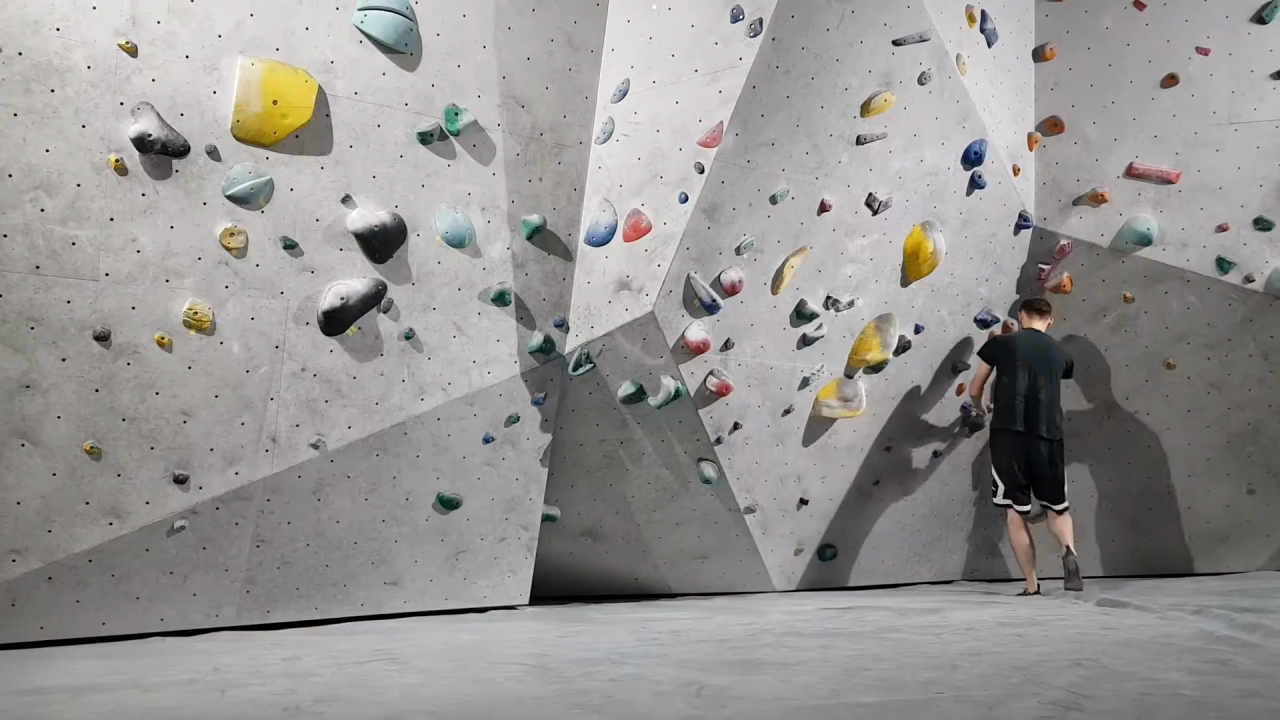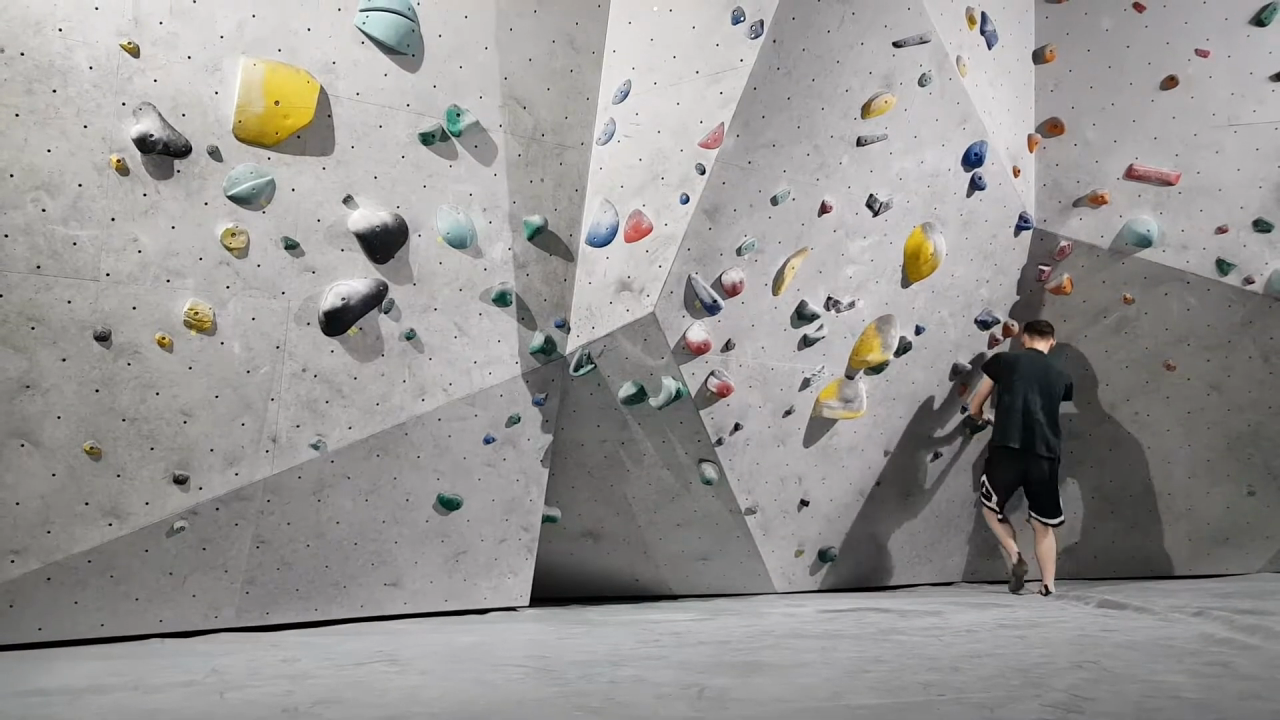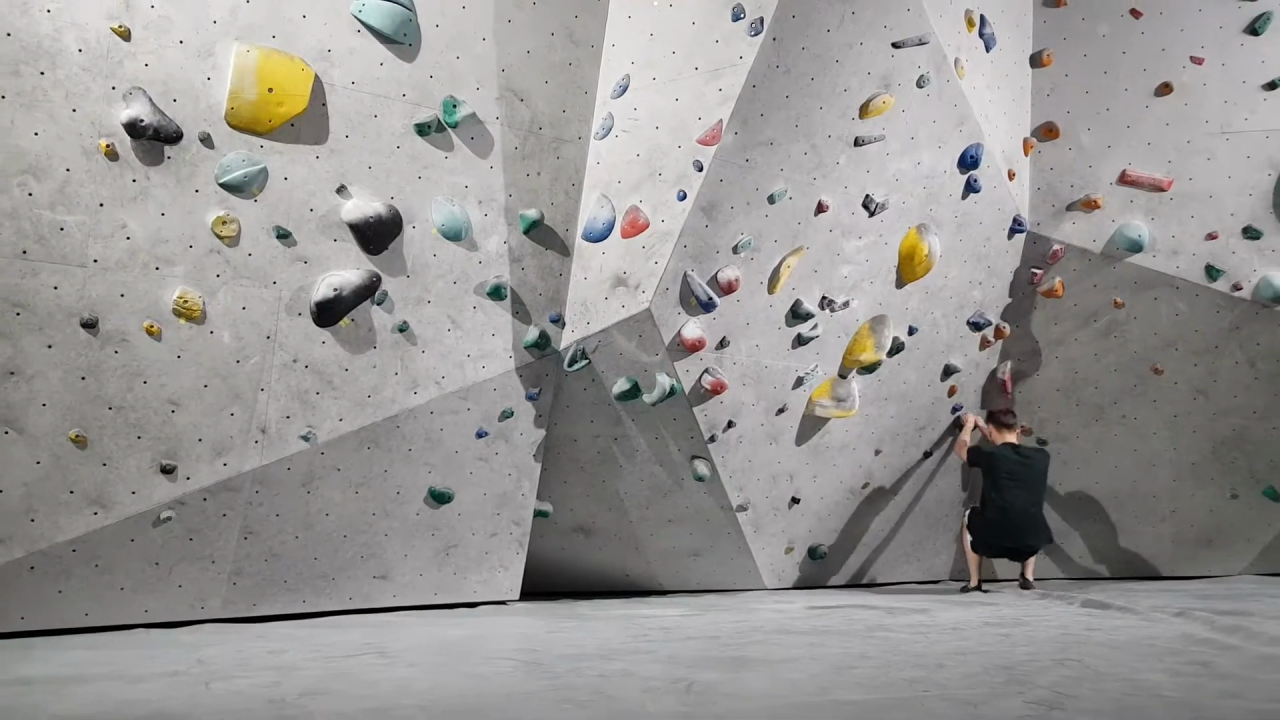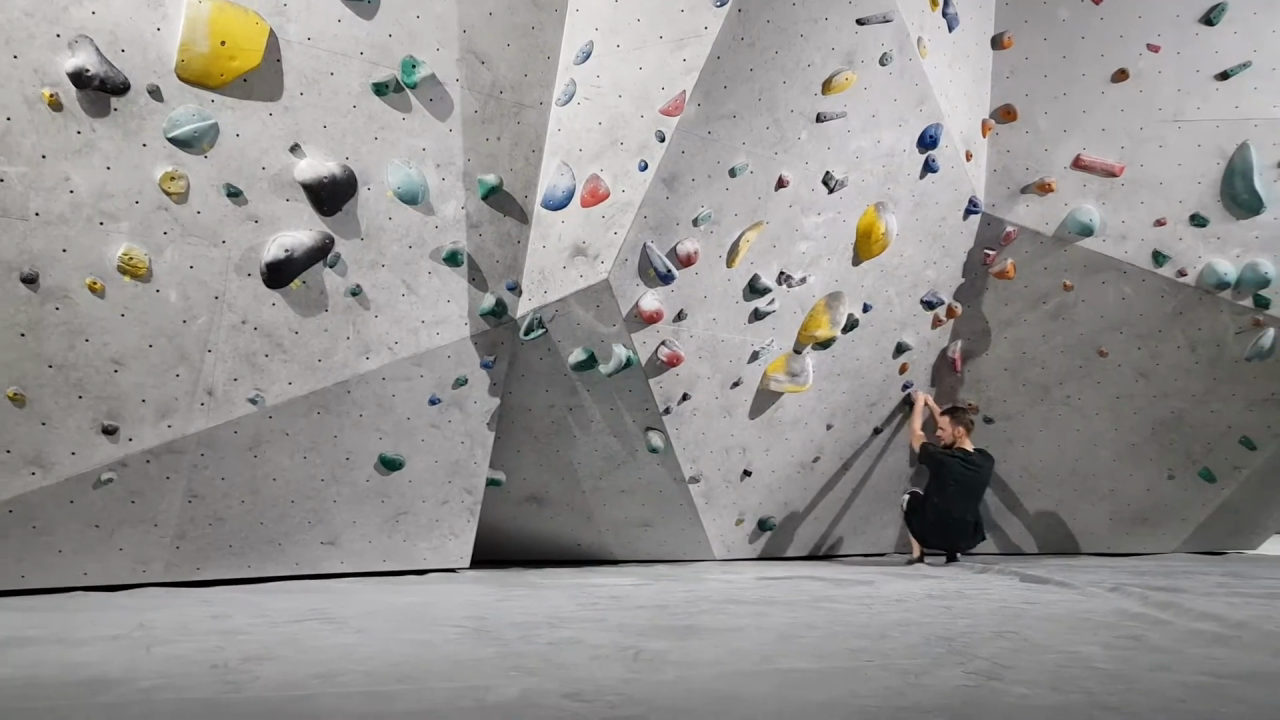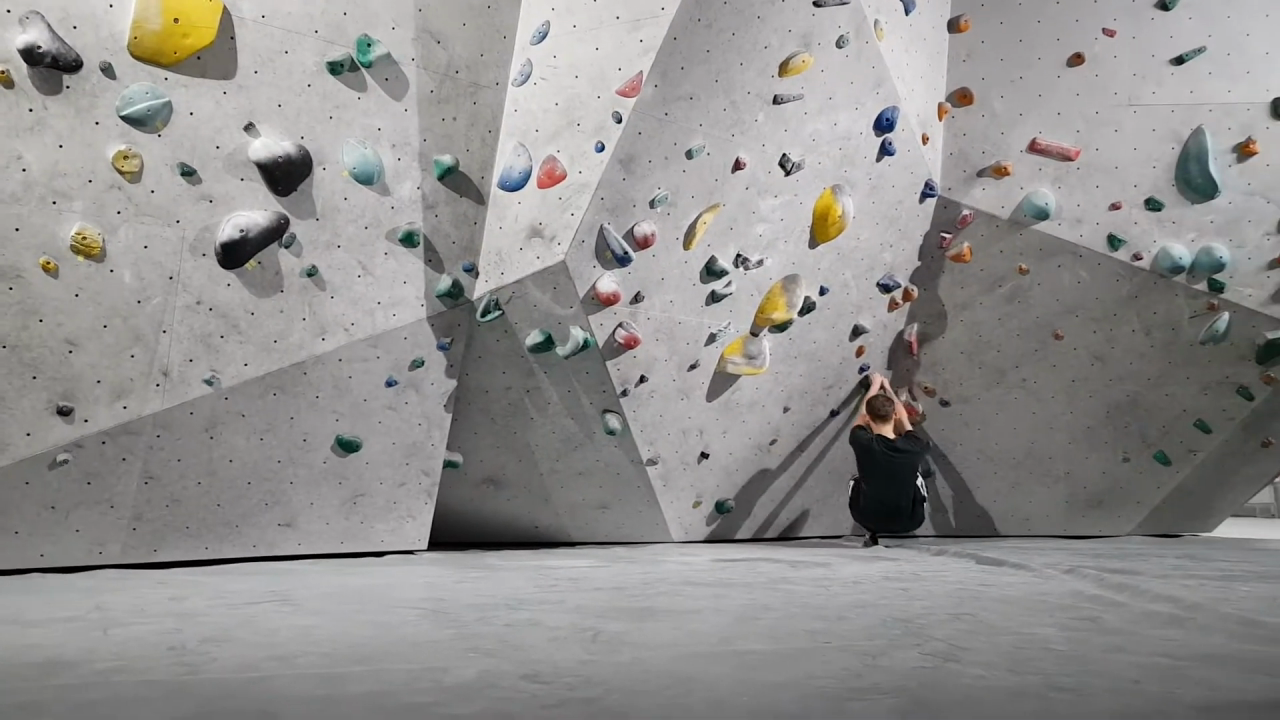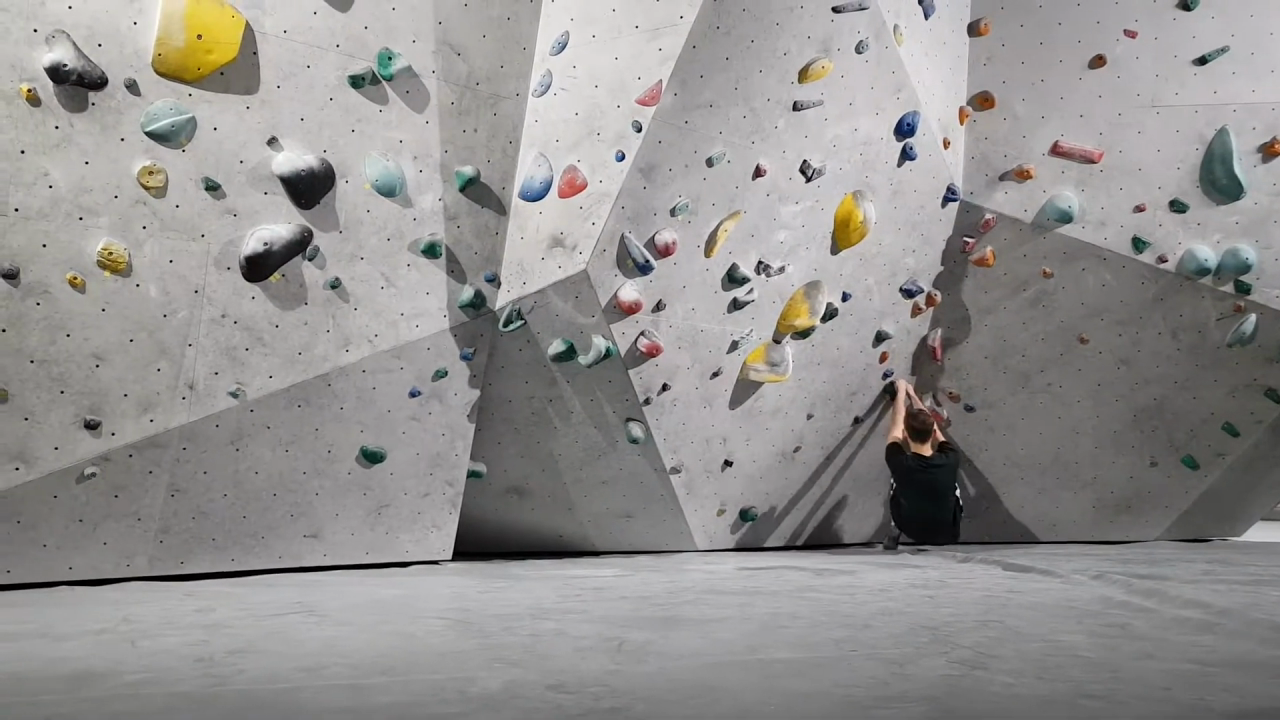
dt=0.7s
person 1, frame 1
left shoulder: (1000, 344)
right shoulder: (1062, 354)
left elbow: (975, 390)
left wrist: (980, 408)
left hip: (1008, 434)
right hip: (1049, 437)
left knee: (1017, 511)
right knee: (1057, 507)
left ankle: (1032, 586)
right ankle: (1069, 551)
person 1, frame 2
left shoulder: (1003, 361)
right shoulder: (1062, 376)
left elbow: (974, 407)
left wrist: (981, 418)
left hip: (1008, 449)
right hip: (1046, 454)
left knee: (991, 508)
right knee: (1043, 523)
left ankle: (1015, 557)
right ankle: (1049, 586)
person 1, frame 3
left shoulder: (989, 456)
right shoulder: (1041, 457)
left elbow: (960, 448)
left wrist: (969, 424)
right wrist: (981, 426)
left hip: (994, 540)
right hip: (1032, 543)
left knee: (971, 516)
left ankle: (974, 582)
right ankle: (1027, 578)
person 1, frame 4
left shoulder: (941, 459)
right shoulder: (986, 461)
left elbow: (915, 432)
left wrist: (919, 402)
right wrist: (931, 405)
left hip: (932, 536)
right hip: (967, 540)
left knee: (911, 496)
left ankle: (917, 555)
right ankle: (954, 553)
person 1, frame 5
left shoulder: (863, 443)
right shoulder: (914, 446)
left elbow: (863, 415)
right elbow: (903, 419)
left wrist: (875, 385)
right wrist: (887, 388)
left hip: (871, 520)
right hip: (909, 521)
left ankle: (871, 534)
person 1, frame 6
left shoulder: (899, 463)
right shoulder: (950, 459)
left elbow: (897, 425)
right elbow: (932, 429)
left wrist: (900, 392)
right wrist: (912, 394)
left hip: (912, 530)
right hip: (948, 533)
left ankle: (895, 531)
